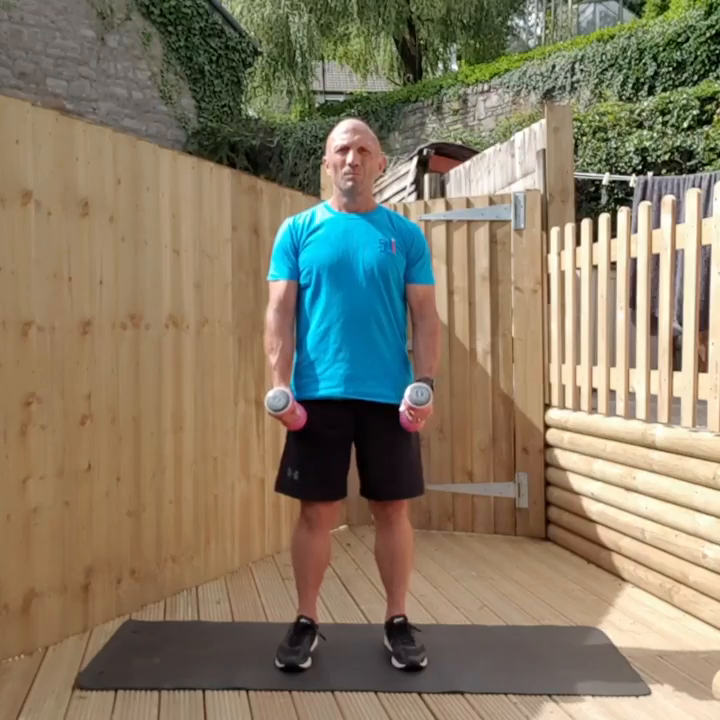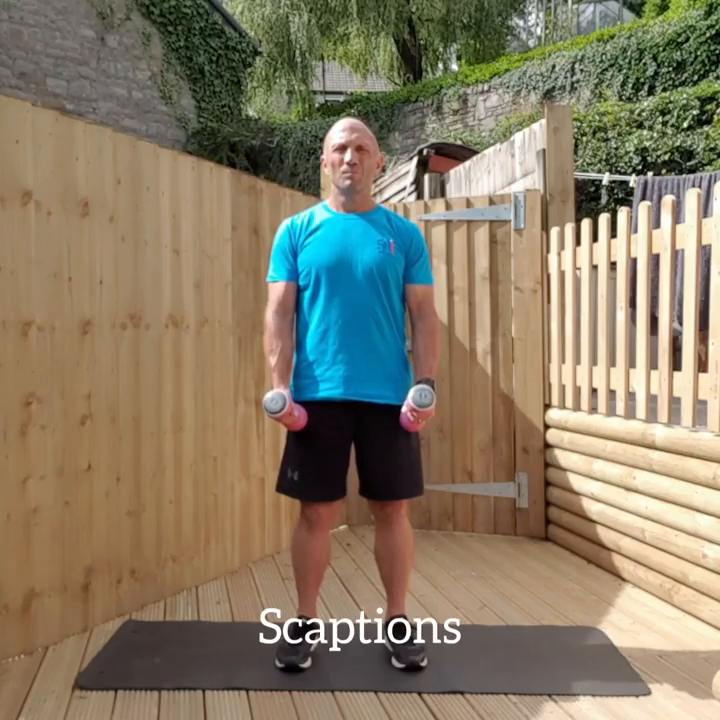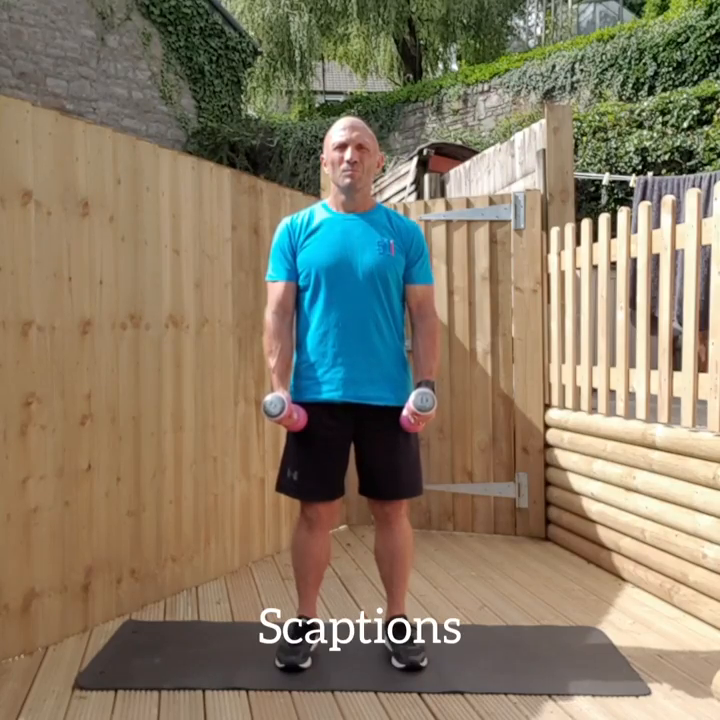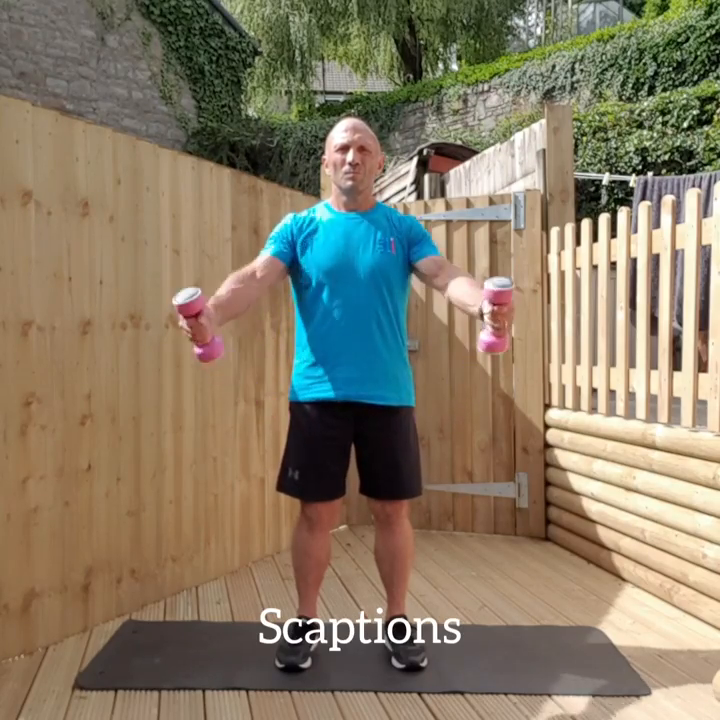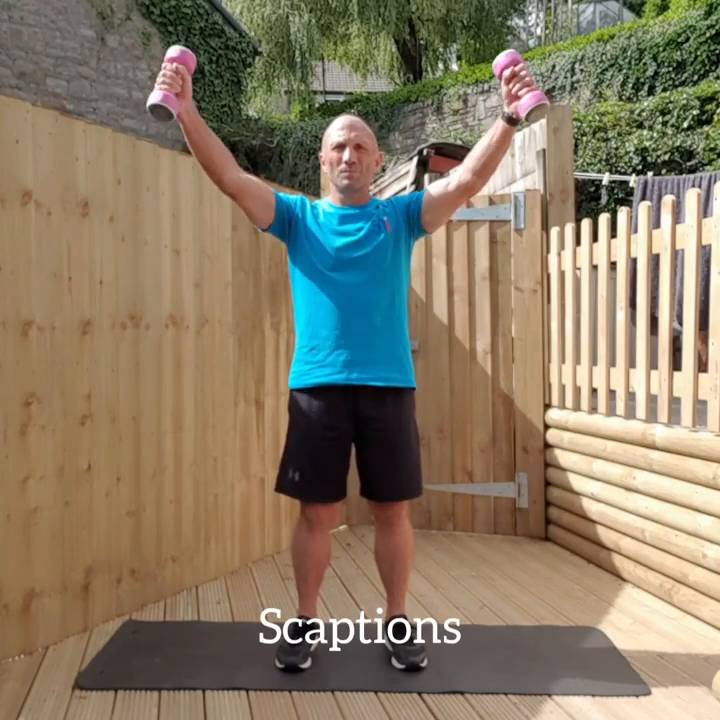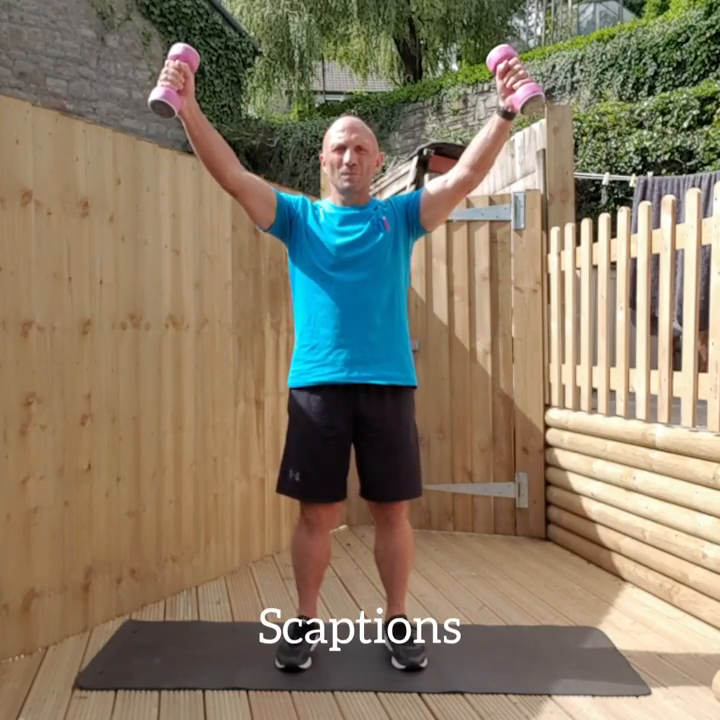
dt=0.5s
person 1, frame 1
left shoulder: (405, 234)
right shoulder: (298, 230)
left elbow: (425, 314)
right elbow: (280, 310)
left wrist: (424, 383)
right wrist: (280, 385)
left hip: (389, 395)
right hip: (318, 394)
left knee: (392, 509)
right knee: (316, 511)
left ankle: (397, 621)
right ankle: (306, 621)
person 1, frame 2
left shoulder: (404, 234)
right shoulder: (296, 231)
left elbow: (423, 315)
right elbow: (279, 313)
left wrist: (425, 384)
right wrist: (279, 386)
left hip: (389, 396)
right hip: (318, 396)
left knee: (392, 510)
right knee: (316, 512)
left ankle: (397, 622)
right ankle: (306, 621)
person 1, frame 3
left shoulder: (404, 233)
right shoulder: (295, 230)
left elbow: (423, 316)
right elbow: (278, 314)
left wrist: (426, 387)
right wrist: (279, 387)
left hip: (389, 397)
right hip: (317, 396)
left knee: (392, 510)
right knee: (316, 512)
left ankle: (397, 621)
right ankle: (305, 622)
person 1, frame 4
left shoulder: (404, 228)
right shoulder: (298, 227)
left elbow: (446, 277)
right elbow: (254, 278)
left wrist: (482, 304)
right wrist: (211, 313)
left hip: (389, 395)
right hip: (317, 394)
left knee: (392, 511)
right knee: (316, 513)
left ankle: (397, 621)
right ankle: (305, 622)
person 1, frame 5
left shoulder: (401, 215)
right shoulder: (297, 217)
left elbow: (467, 179)
right elbow: (230, 177)
left wrist: (509, 117)
right wrist: (185, 112)
left hip: (388, 385)
right hip: (316, 386)
left knee: (393, 510)
right knee: (316, 512)
left ankle: (397, 621)
right ankle: (305, 622)
person 1, frame 6
left shoulder: (400, 216)
right shoulder: (297, 217)
left elbow: (464, 176)
right elbow: (234, 177)
left wrist: (503, 112)
right wrist: (189, 109)
left hip: (389, 384)
right hip: (316, 385)
left knee: (393, 510)
right knee: (316, 512)
left ankle: (397, 621)
right ankle: (306, 621)
